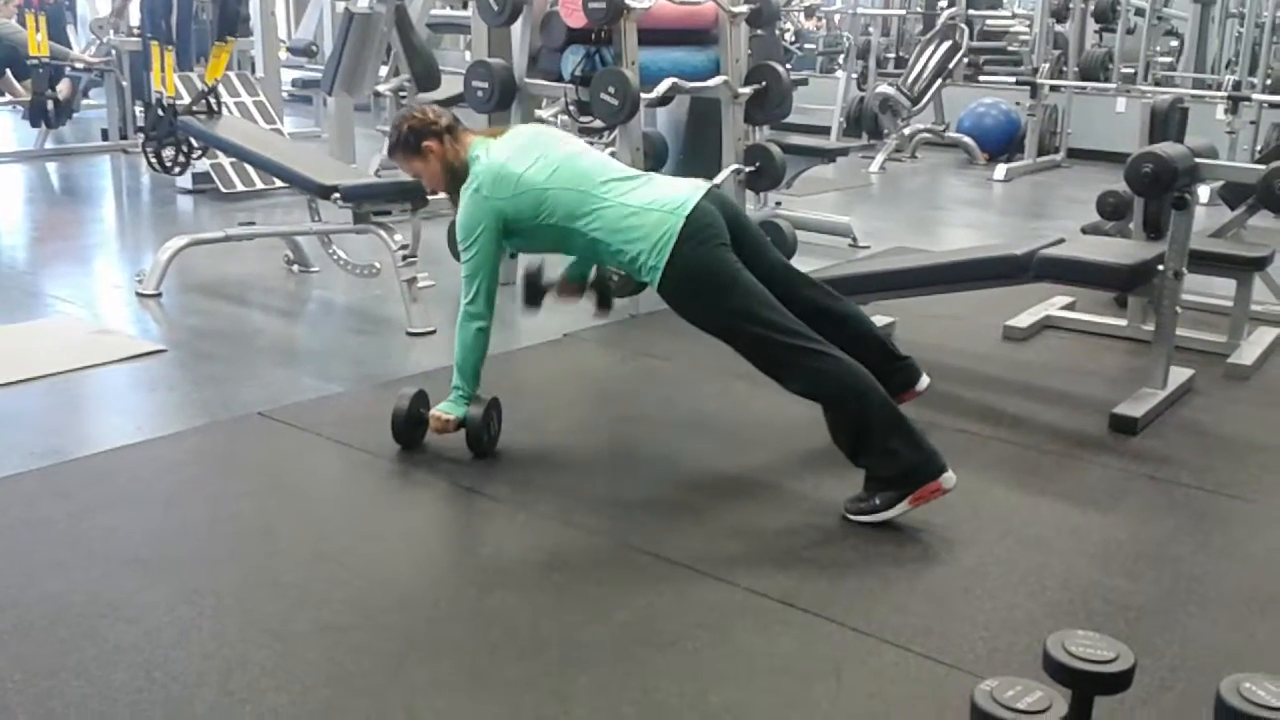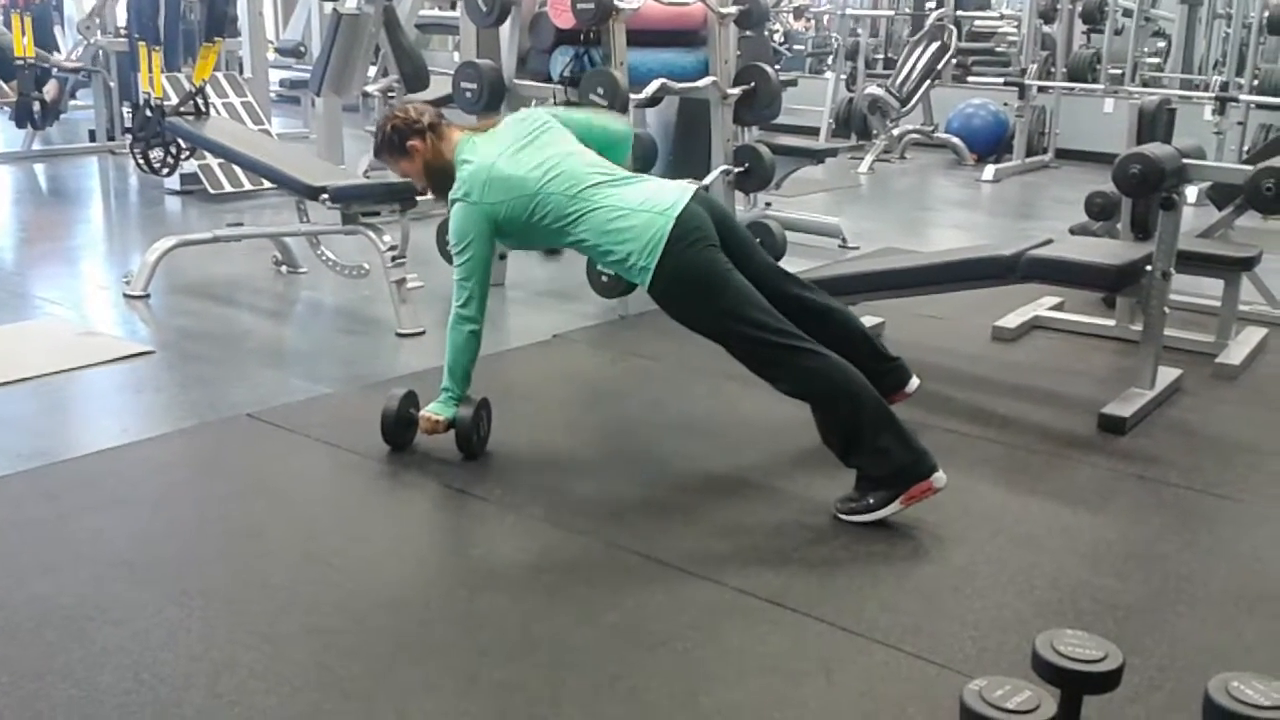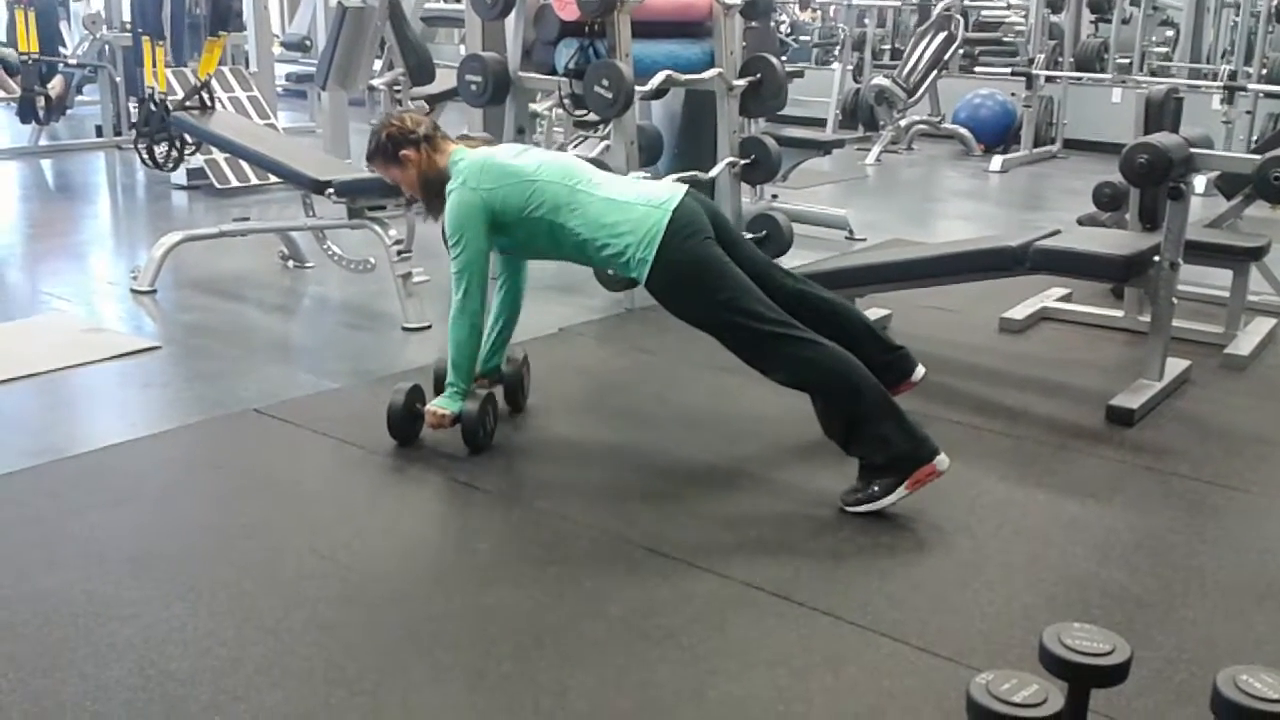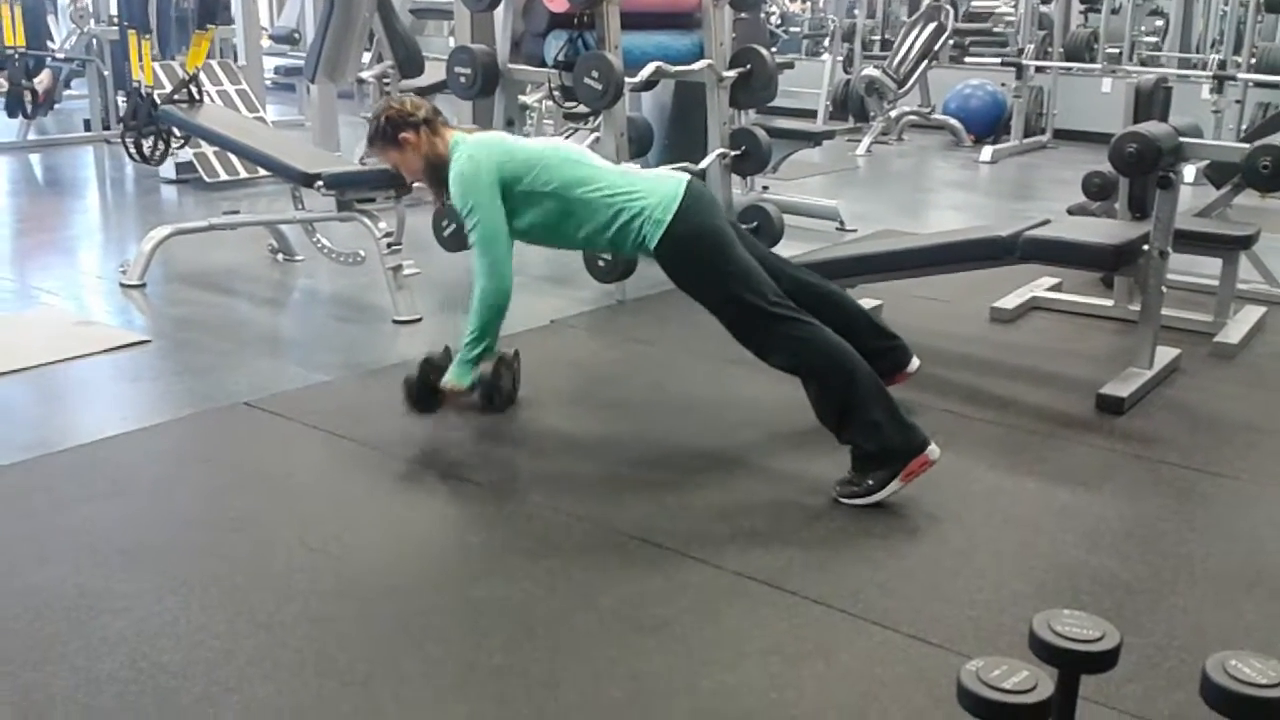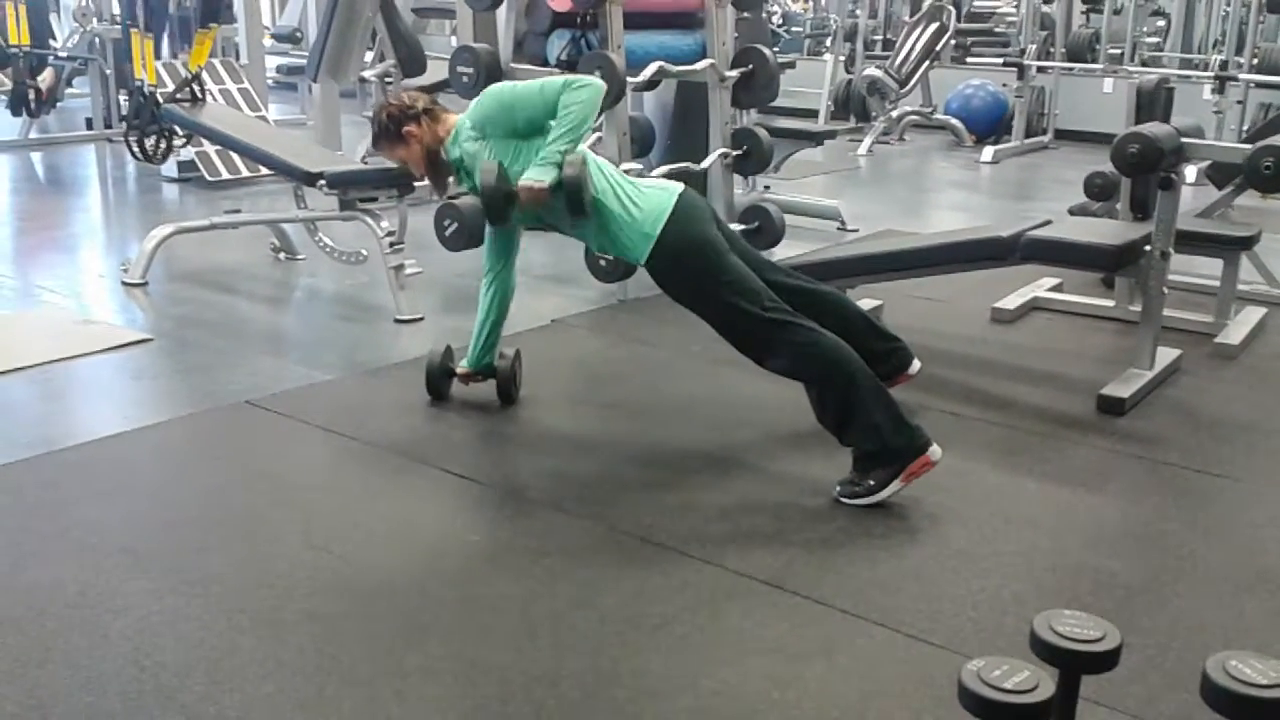
dt=0.5s
person 1, frame 1
left shoulder: (480, 198)
right shoulder: (529, 133)
left elbow: (476, 305)
left wrist: (459, 399)
right wrist: (580, 268)
left hip: (677, 251)
right hip: (700, 203)
left knee: (795, 352)
right knee: (802, 298)
left ankle: (910, 472)
right ankle: (898, 377)
person 1, frame 2
left shoulder: (470, 198)
right shoulder: (520, 123)
left elbow: (468, 307)
right elbow: (619, 131)
left wrist: (450, 400)
left hip: (665, 252)
right hip: (689, 204)
left knee: (784, 351)
right knee: (789, 297)
left ankle: (902, 471)
right ankle: (888, 378)
person 1, frame 3
left shoulder: (465, 194)
right shoulder: (498, 157)
left elbow: (467, 297)
right elbow: (511, 269)
left wrist: (456, 392)
right wrist: (490, 359)
left hip: (661, 247)
right hip: (679, 204)
left knee: (779, 341)
right knee: (785, 292)
left ankle: (903, 457)
right ankle: (893, 368)
person 1, frame 4
left shoulder: (470, 168)
right shoulder: (481, 155)
left elbow: (496, 276)
right elbow: (494, 268)
left wrist: (464, 365)
right wrist: (480, 353)
left hip: (670, 221)
right hip: (678, 203)
left knee: (781, 328)
right knee: (782, 285)
left ankle: (894, 450)
right ankle: (888, 358)
person 1, frame 5
left shoulder: (486, 113)
right shoulder: (475, 166)
left elbow: (587, 87)
right elbow: (499, 266)
left wrist: (547, 167)
right wrist: (479, 359)
left hip: (661, 231)
right hip: (670, 215)
left knee: (778, 332)
right knee: (783, 290)
left ankle: (896, 449)
right ankle: (889, 360)
